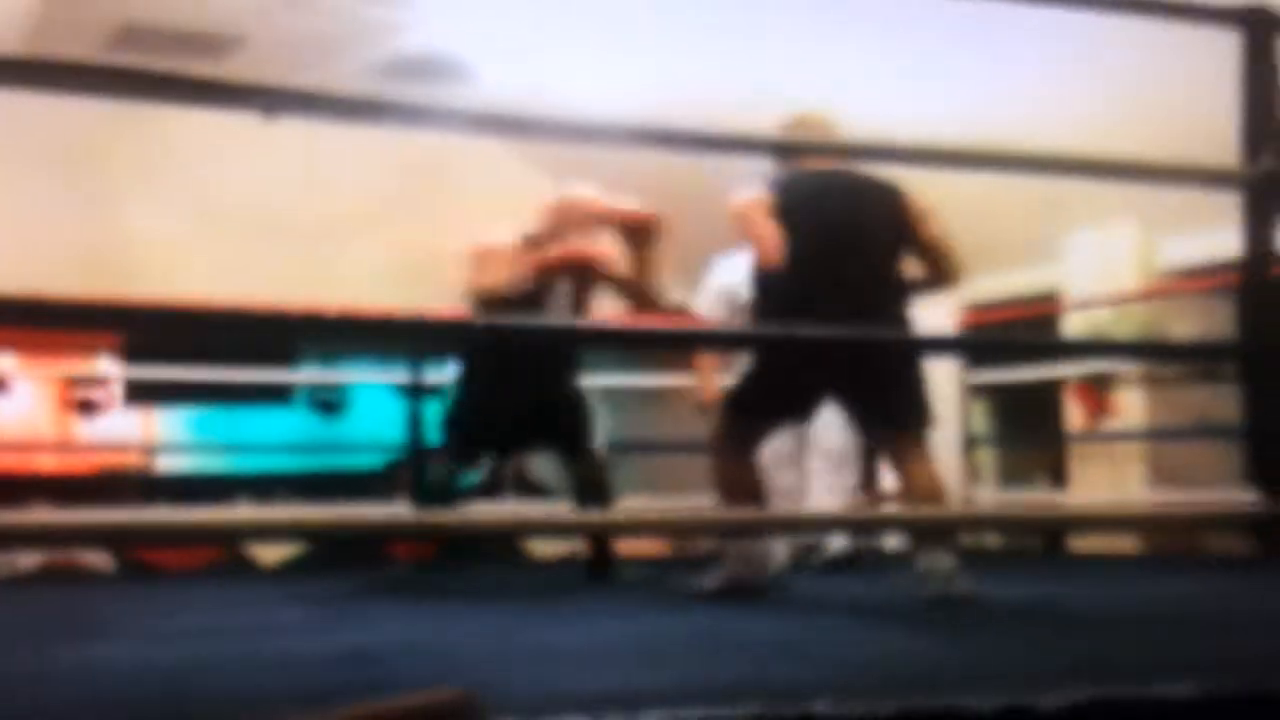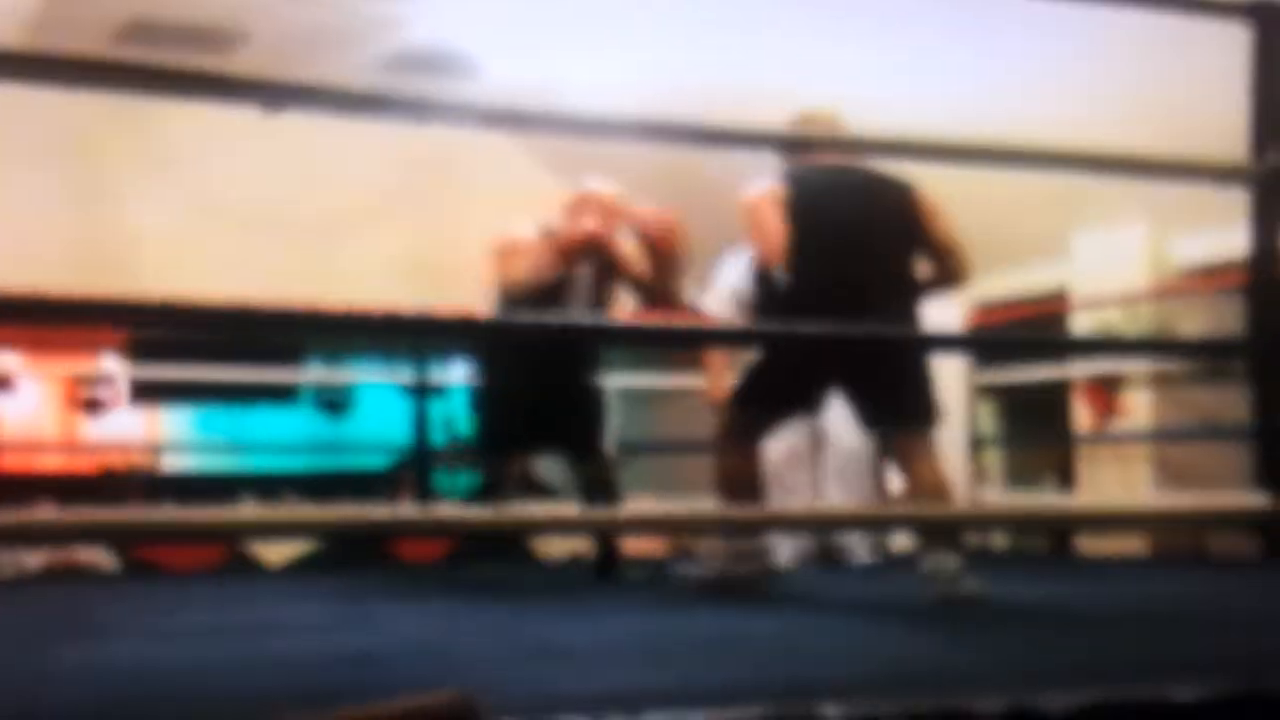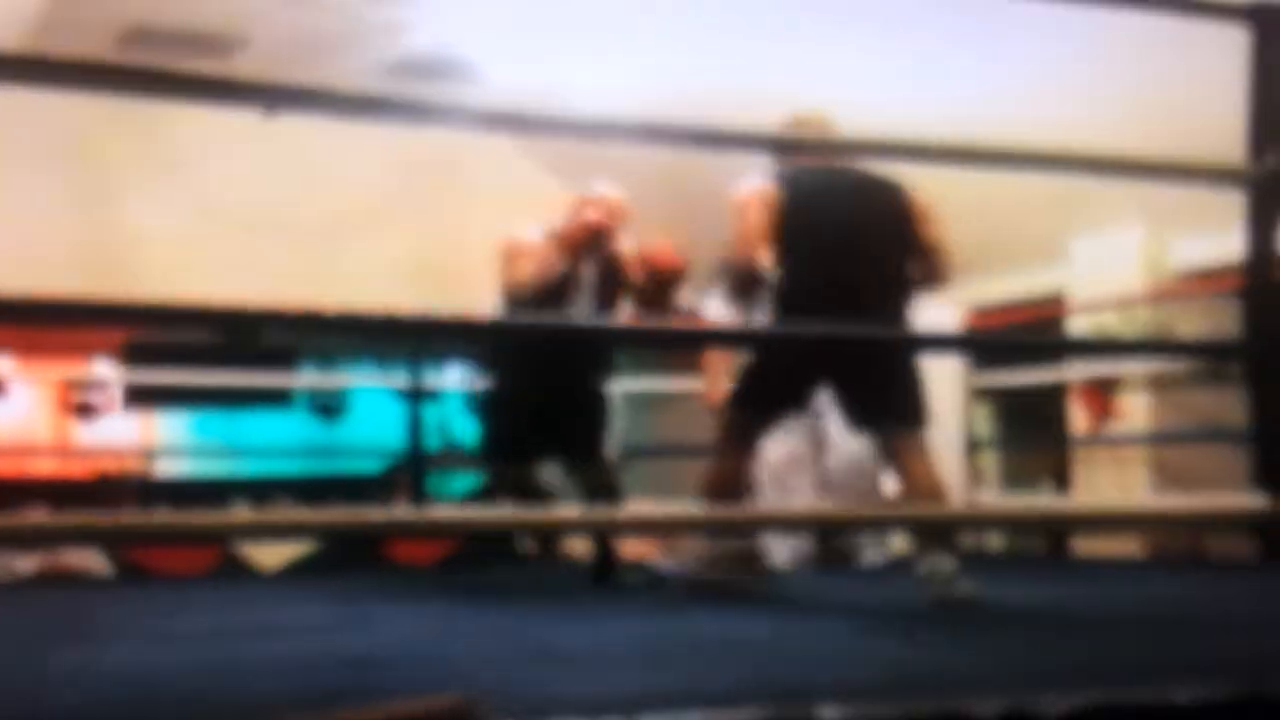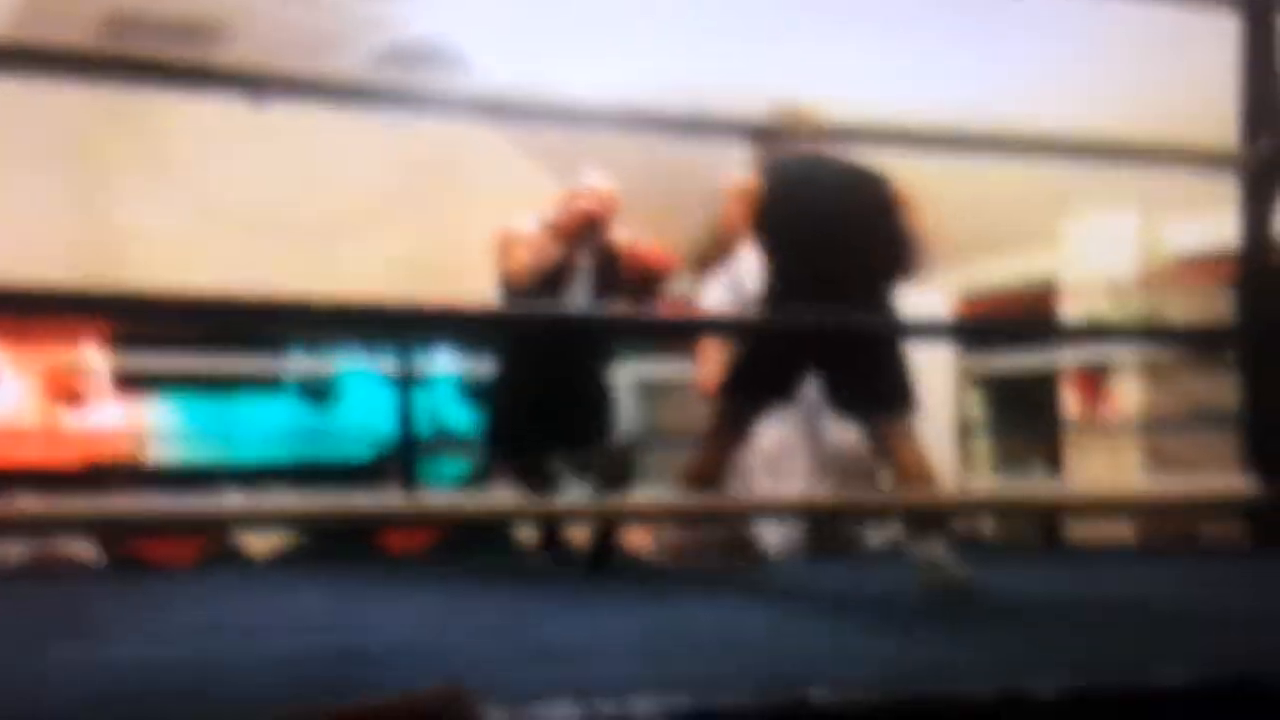
dt=0.1s
person 1, frame 1
left shoulder: (761, 197)
right shoulder: (893, 198)
left elbow: (773, 265)
right elbow: (946, 269)
right hip: (880, 338)
left knee: (733, 439)
right knee: (911, 453)
left ankle: (747, 555)
right ankle: (937, 563)
person 1, frame 2
left shoulder: (771, 192)
right shoulder: (904, 195)
left elbow: (773, 262)
right elbow: (954, 269)
left wrist: (767, 309)
left hip: (807, 329)
right hip: (887, 332)
left knee: (736, 431)
right knee: (915, 450)
right ankle: (945, 563)
person 1, frame 3
left shoulder: (768, 190)
right shoulder: (894, 196)
left elbow: (744, 263)
right elbow: (936, 271)
left hip: (802, 328)
right hip: (877, 330)
left knee: (734, 437)
right knee: (908, 449)
left ankle: (719, 551)
right ankle: (940, 563)
person 1, frame 4
left shoulder: (757, 179)
right shoulder: (874, 184)
right elbow: (902, 260)
left hip: (791, 314)
right hip: (863, 318)
left knee: (726, 425)
right knee: (896, 435)
right ankle: (933, 550)
person 2, frame 1
left shoulder: (592, 257)
right shoulder: (501, 251)
left elbow: (644, 298)
right elbow: (485, 294)
left wrist: (642, 247)
right wrist: (543, 265)
left hip: (551, 376)
right hip: (492, 375)
left knee: (584, 460)
right knee: (454, 460)
left ankle: (601, 554)
person 2, frame 2
left shoulder: (613, 253)
right shoulder: (524, 243)
left elbow: (659, 298)
right elbow: (512, 287)
left wrist: (663, 258)
right wrist: (561, 253)
left hip: (571, 373)
right hip: (513, 372)
left knee: (592, 462)
right knee: (498, 463)
left ankle: (609, 553)
person 2, frame 3
left shoulder: (620, 258)
right shoulder: (528, 244)
right elbow: (519, 287)
right wrist: (566, 249)
left hip: (580, 379)
right hip: (522, 375)
left knee: (590, 467)
right knee: (509, 469)
left ankle: (605, 553)
right ankle: (544, 538)
person 2, frame 4
left shoulder: (616, 250)
right shoulder: (525, 237)
left elbow: (642, 300)
right elbow: (516, 279)
left wrist: (650, 279)
right wrist: (561, 237)
left hip: (583, 369)
right hip: (526, 368)
left knee: (600, 454)
right knee: (527, 462)
left ankle: (606, 537)
right ankle: (551, 536)
person 3, frame 1
right shoulder: (731, 267)
right elbow: (710, 323)
right wrist: (708, 378)
left knee: (833, 444)
right knee: (772, 455)
left ankle: (830, 537)
right ankle: (779, 545)
person 3, frame 2
right shoulder: (740, 266)
right elbow: (719, 323)
right wrist: (720, 377)
left knee: (849, 445)
right knee: (781, 456)
left ankle: (853, 542)
right ankle: (787, 548)
person 3, frame 3
right shoulder: (742, 275)
right elbow: (719, 325)
right wrist: (717, 382)
left knee: (851, 456)
right knee: (778, 462)
left ankle: (863, 546)
right ankle: (786, 553)
person 3, frame 4
right shoulder: (737, 263)
right elbow: (716, 320)
right wrist: (711, 367)
left knee: (848, 444)
right knee: (772, 450)
right ankle: (777, 535)
